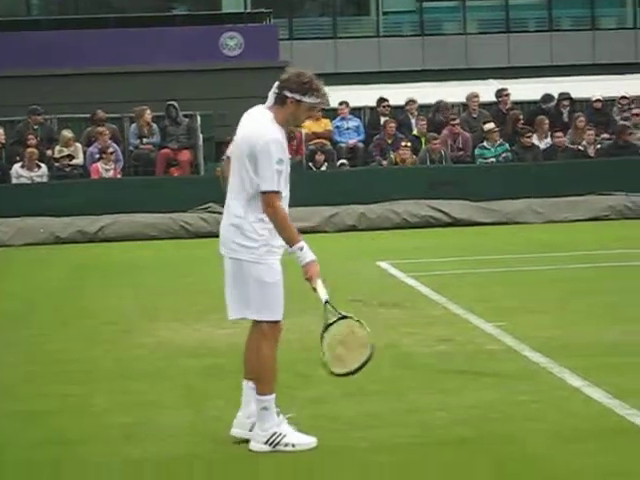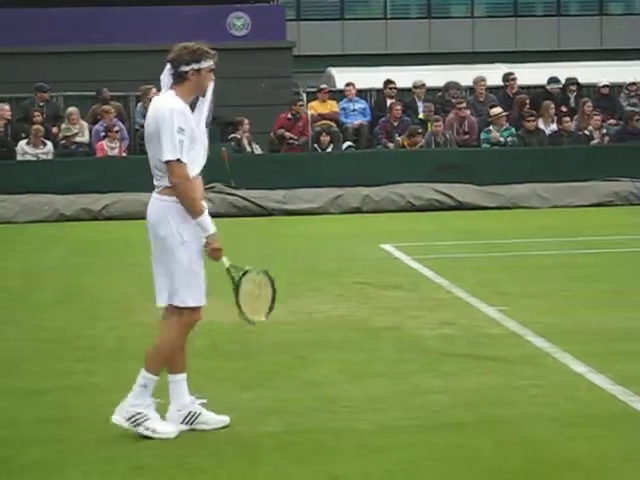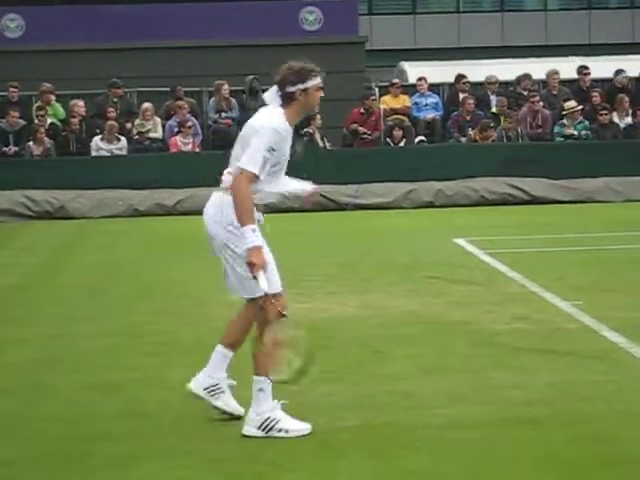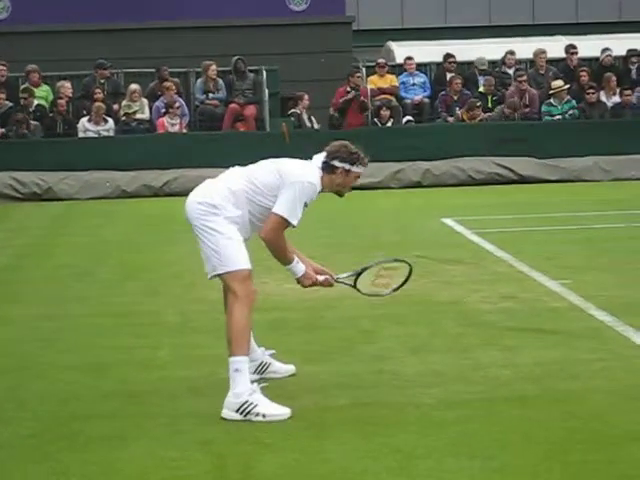
dt=1s
person 1, frame 1
left shoulder: (256, 115)
right shoulder: (268, 138)
left elbow: (229, 163)
right elbow: (272, 205)
right wrist: (305, 255)
left hip: (244, 236)
right hip: (253, 243)
left knee: (262, 326)
right knee: (268, 328)
left ankle: (250, 413)
right ankle: (268, 428)
person 1, frame 2
left shoulder: (176, 106)
right shoulder: (171, 110)
right elbow: (177, 176)
right wrist: (208, 227)
left hip: (179, 215)
right hip: (177, 215)
left knee: (182, 311)
right knee: (184, 313)
left ankle: (181, 406)
right ankle: (135, 405)
person 1, frame 3
left shoulder: (277, 121)
right shoulder: (272, 127)
right elbow: (240, 185)
left wrist: (296, 187)
right wrist: (253, 242)
left hip: (226, 214)
right hip: (232, 217)
left knee: (256, 303)
right knee: (273, 307)
left ankle: (211, 378)
right ankle: (262, 413)
person 1, frame 4
left shoulder: (302, 176)
right shoulder: (307, 181)
left elbow: (272, 231)
right elbow: (269, 234)
left wrist: (307, 264)
right wrist: (298, 270)
left hip: (209, 204)
right hip: (213, 209)
left knee: (237, 285)
right knee: (242, 291)
left ankle: (252, 359)
right ankle: (240, 395)
